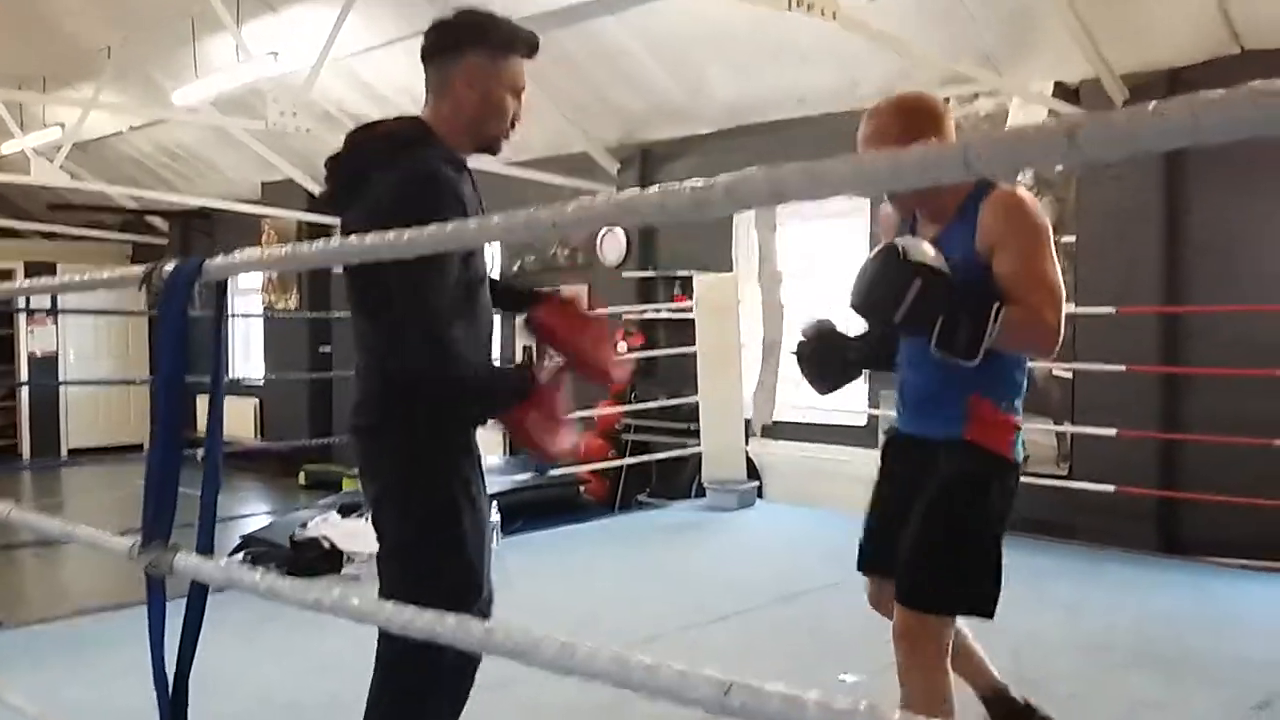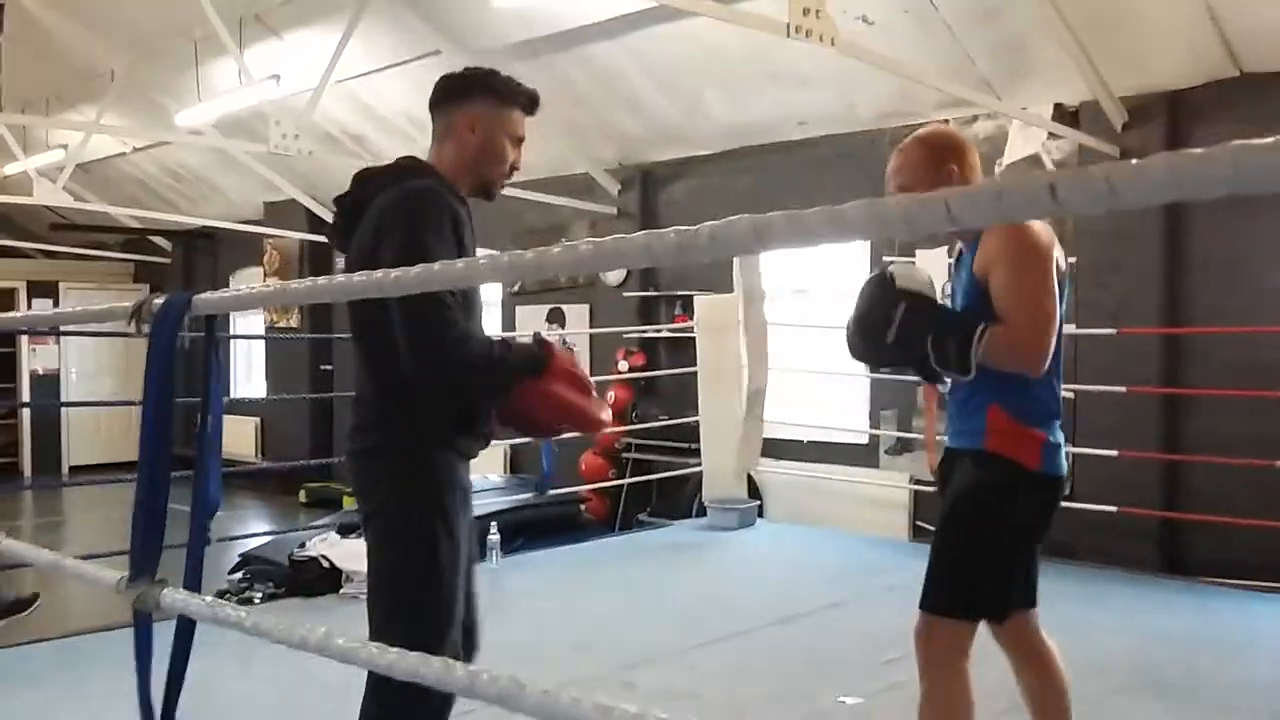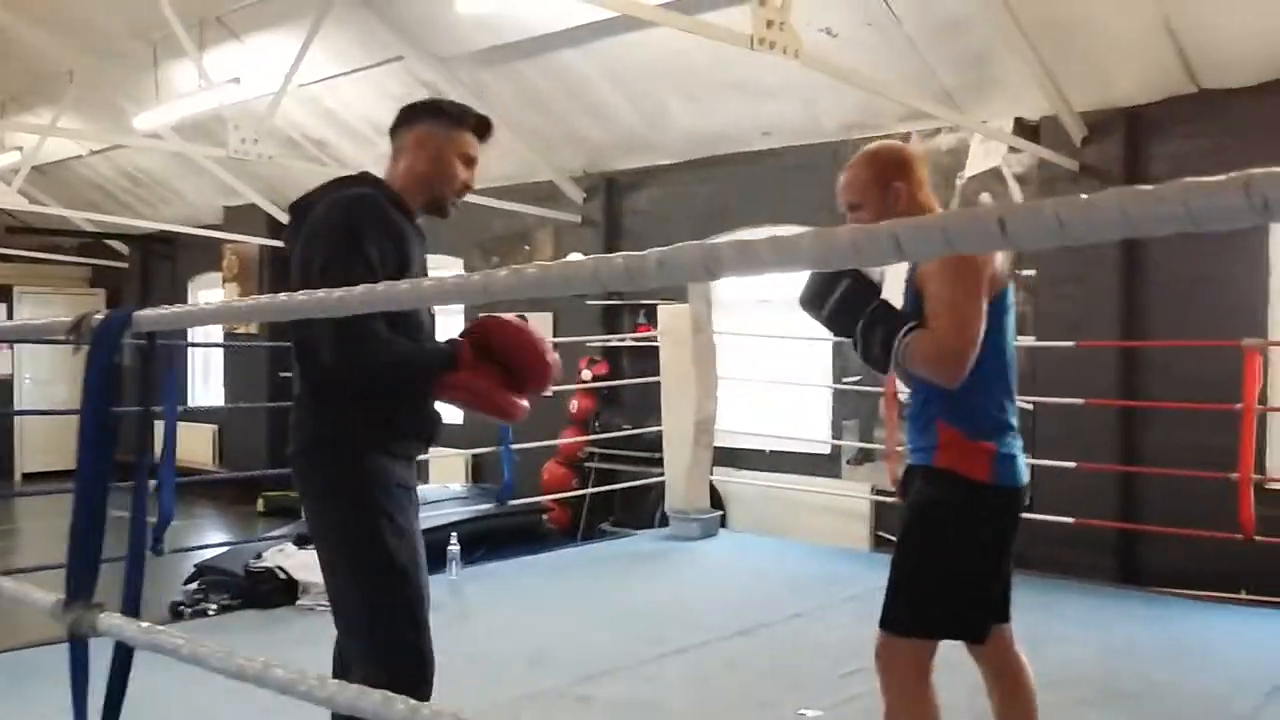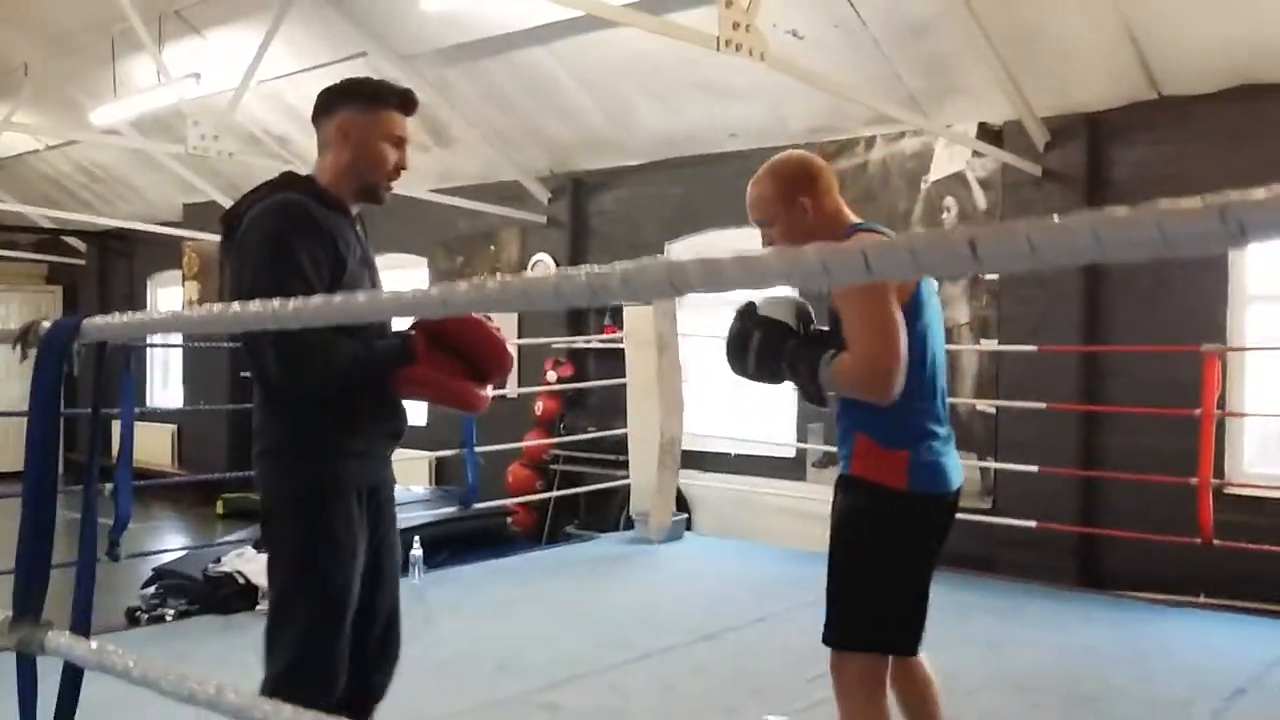
dt=0.3s
person 1, frame 1
left shoulder: (424, 171)
right shoulder: (420, 185)
right elbow: (428, 352)
left wrist: (532, 300)
right wrist: (523, 388)
left hip: (430, 433)
right hip: (420, 437)
left knee: (458, 619)
right knee: (432, 637)
person 1, frame 2
left shoulder: (427, 205)
right shoulder: (419, 209)
right elbow: (437, 351)
left wrist: (504, 368)
right wrist: (533, 358)
left hip: (428, 458)
right hip: (411, 463)
left knee: (448, 643)
right knee: (416, 658)
person 1, frame 3
left shoulder: (399, 231)
right shoulder: (353, 214)
right elbow: (352, 350)
left wrist: (461, 365)
right wrist: (456, 359)
left hip: (384, 459)
right hip: (349, 461)
left knee: (373, 648)
right knee: (399, 659)
person 1, frame 4
left shoulder: (348, 229)
right shoulder: (284, 223)
right elbow: (300, 360)
left wrist: (413, 357)
right wrist: (409, 353)
left hip: (364, 469)
right hip: (313, 474)
left knee: (370, 652)
right knee: (310, 667)
person 2, frame 1
left shoulder: (1004, 210)
right shoulder: (898, 219)
left elbow: (1044, 334)
left wrist: (940, 306)
right wrist: (859, 349)
left hip: (975, 443)
right hip: (915, 437)
left knee: (918, 626)
right knee: (887, 593)
person 2, frame 2
left shoulder: (1014, 236)
right shoulder: (974, 245)
left elbow: (1031, 351)
left wrist: (932, 330)
right wrist: (918, 347)
left hip: (1009, 458)
right hip: (978, 453)
left knee: (939, 637)
right knee: (1015, 622)
person 2, frame 3
left shoulder: (954, 250)
right shoulder: (939, 253)
left elbow: (948, 361)
left wrist: (864, 317)
right wrist: (871, 321)
left hip: (962, 472)
right hip: (973, 470)
left knee: (901, 656)
right knee: (991, 640)
person 2, frame 4
right shoulder: (877, 250)
left elbow: (879, 379)
left wrist: (796, 356)
right wrist: (804, 350)
left hip: (889, 480)
right hip: (917, 476)
left knee: (856, 670)
right knee: (895, 647)
